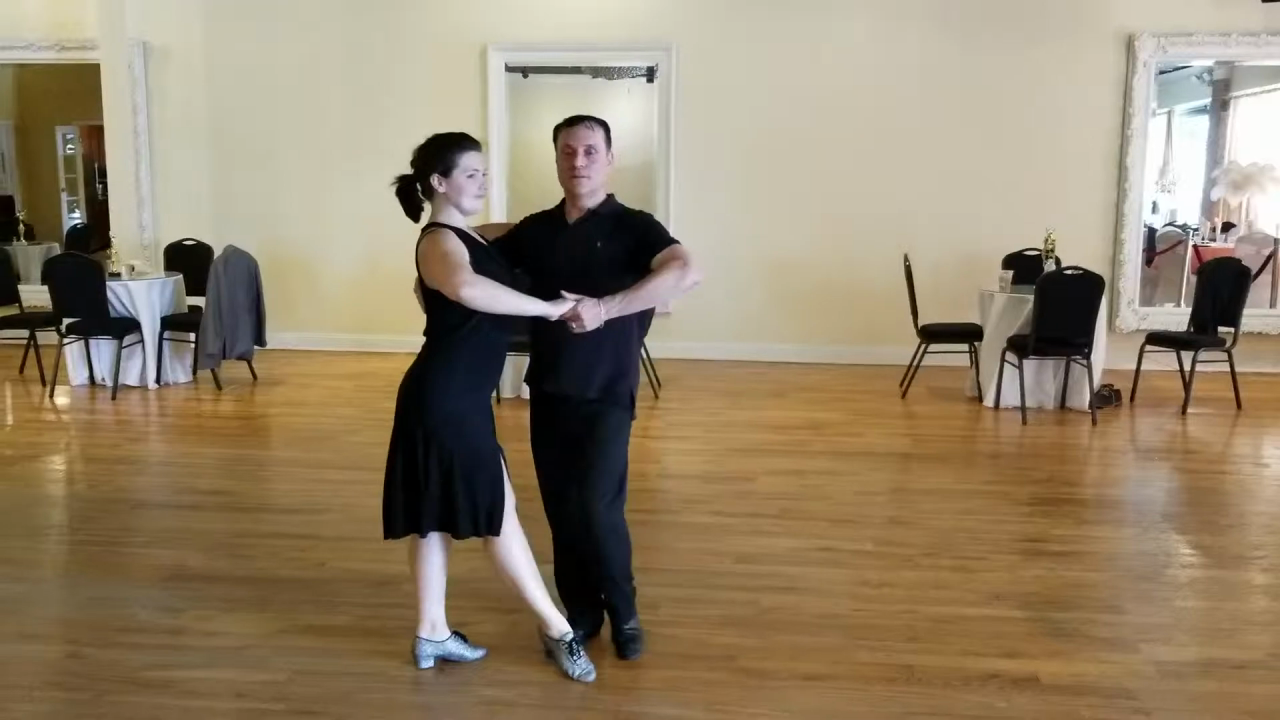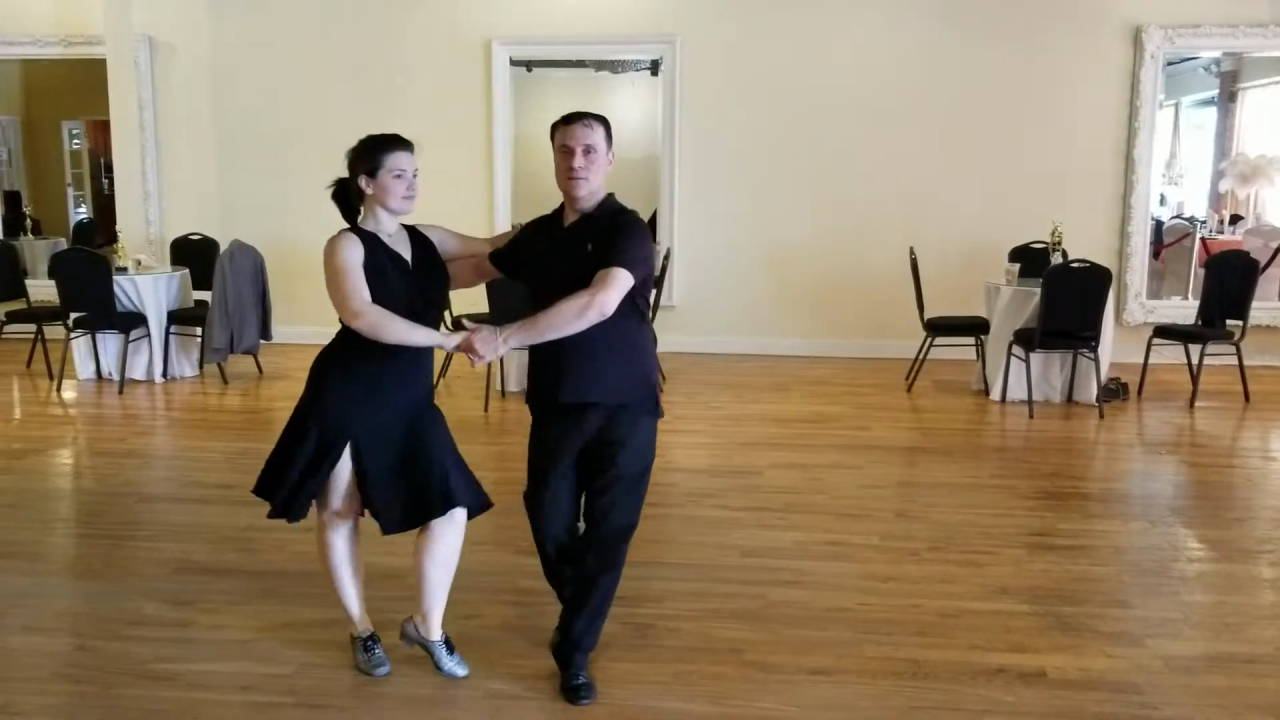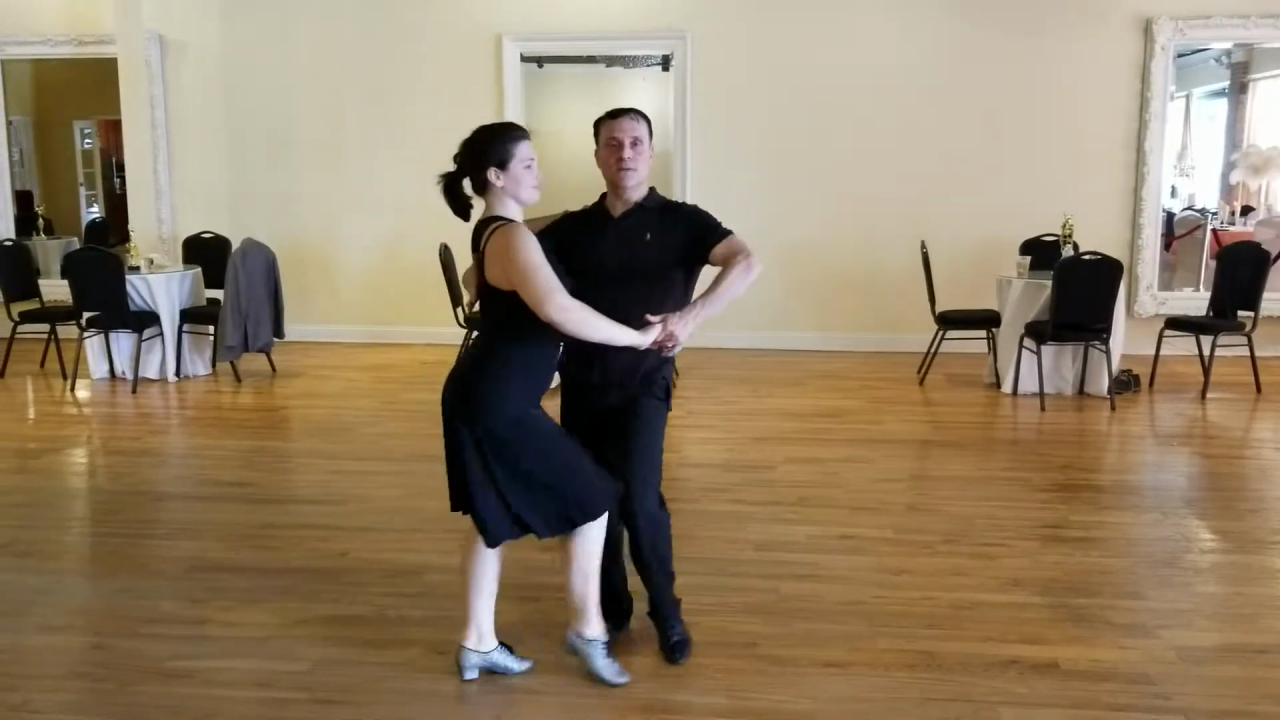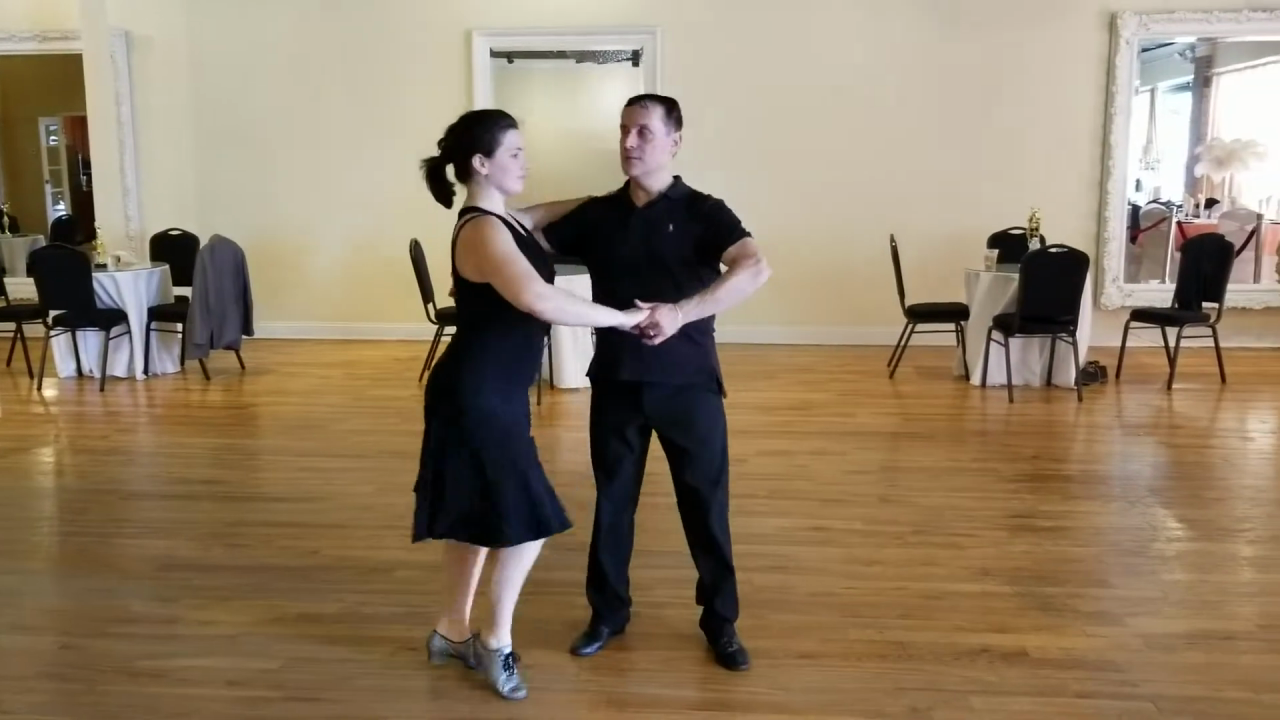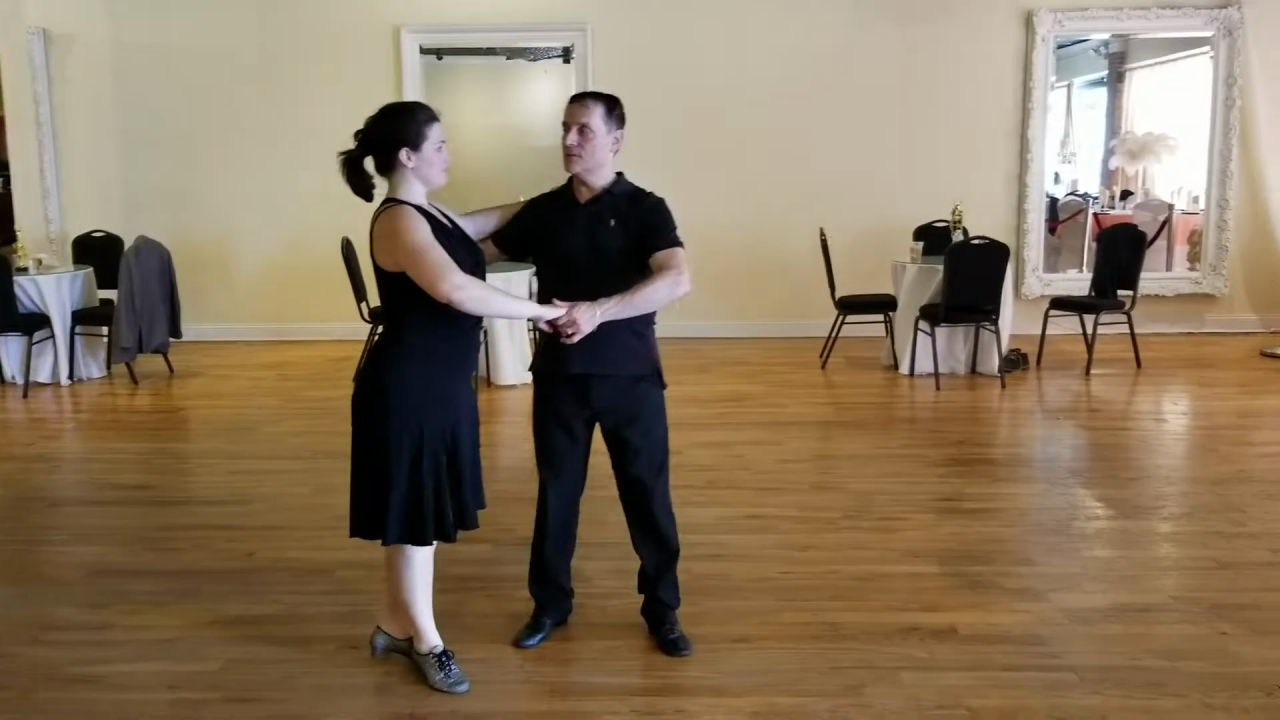
dt=1s
person 1, frame 1
left shoulder: (464, 237)
right shoulder: (439, 241)
right elbow: (468, 289)
right wrist: (548, 308)
left hip: (459, 395)
right hip: (444, 398)
left knee: (442, 515)
right knee: (496, 512)
left ankle: (432, 633)
right ankle: (558, 630)
person 1, frame 2
left shoulder: (425, 239)
right shoulder: (347, 246)
left elbow: (490, 248)
right elbow: (360, 314)
right wrist: (446, 337)
left hip: (410, 400)
right hip: (344, 398)
left knee: (450, 507)
right knee: (339, 514)
left ankle: (428, 627)
right ankle: (361, 630)
person 1, frame 3
left shoulder: (498, 230)
right shoulder: (511, 238)
right elbow: (558, 310)
right wrist: (637, 338)
left hip: (487, 395)
right hip: (498, 403)
left knee: (498, 521)
right knee: (590, 502)
left ankle: (478, 643)
right ankle: (588, 630)
person 1, frame 4
left shoulder: (498, 220)
right shoulder: (481, 232)
left elbow: (543, 215)
right elbow: (539, 301)
right wrist: (622, 317)
left hip: (495, 391)
right hip: (476, 396)
left knee: (483, 519)
right knee: (526, 521)
left ankle: (451, 632)
right ankle: (496, 642)
person 1, frame 5
left shoulder: (424, 214)
right shoulder: (399, 221)
left elbow: (465, 230)
right elbow: (456, 290)
right wrist: (540, 310)
left hip: (439, 385)
right hip: (407, 390)
left knee: (420, 517)
right knee: (414, 520)
left ankle: (395, 626)
right ankle: (426, 642)
person 2, frame 1
left shoulder: (634, 227)
right shoulder: (535, 230)
left elbow: (686, 273)
left wrist: (605, 308)
left hip: (605, 393)
right hip: (548, 393)
left knee: (598, 506)
right knee: (561, 511)
left ankle: (623, 611)
right ankle: (581, 616)
person 2, frame 2
left shoulder: (626, 228)
right shoulder: (538, 234)
left elbow: (599, 303)
right elbow: (475, 267)
left wrist: (503, 338)
left hip: (626, 405)
right hip: (557, 405)
left knee: (609, 529)
right knee: (548, 521)
left ankle: (575, 648)
right ankle: (579, 608)
person 2, frame 3
left shoulder: (680, 221)
right shoulder: (573, 227)
left elbow: (743, 264)
left wrist: (690, 315)
left hip: (641, 384)
right hip: (581, 384)
left knee: (637, 497)
left ankle: (665, 609)
right ankle: (610, 609)
person 2, frame 4
left shoulder: (704, 213)
right shoulder: (596, 215)
left elbow: (756, 268)
left wrist: (681, 312)
left hip: (688, 385)
right hip: (616, 384)
left knee: (705, 503)
right knee: (612, 499)
left ankle: (720, 620)
right ankle: (608, 611)
person 2, frame 5
left shoulder: (644, 209)
right shoulder: (542, 210)
left elbow: (677, 279)
right elbow: (483, 254)
left wrist: (597, 310)
left hip: (629, 375)
right hip: (559, 375)
left knee: (648, 492)
right knee: (556, 490)
left ankle: (662, 608)
right ankle: (550, 603)
